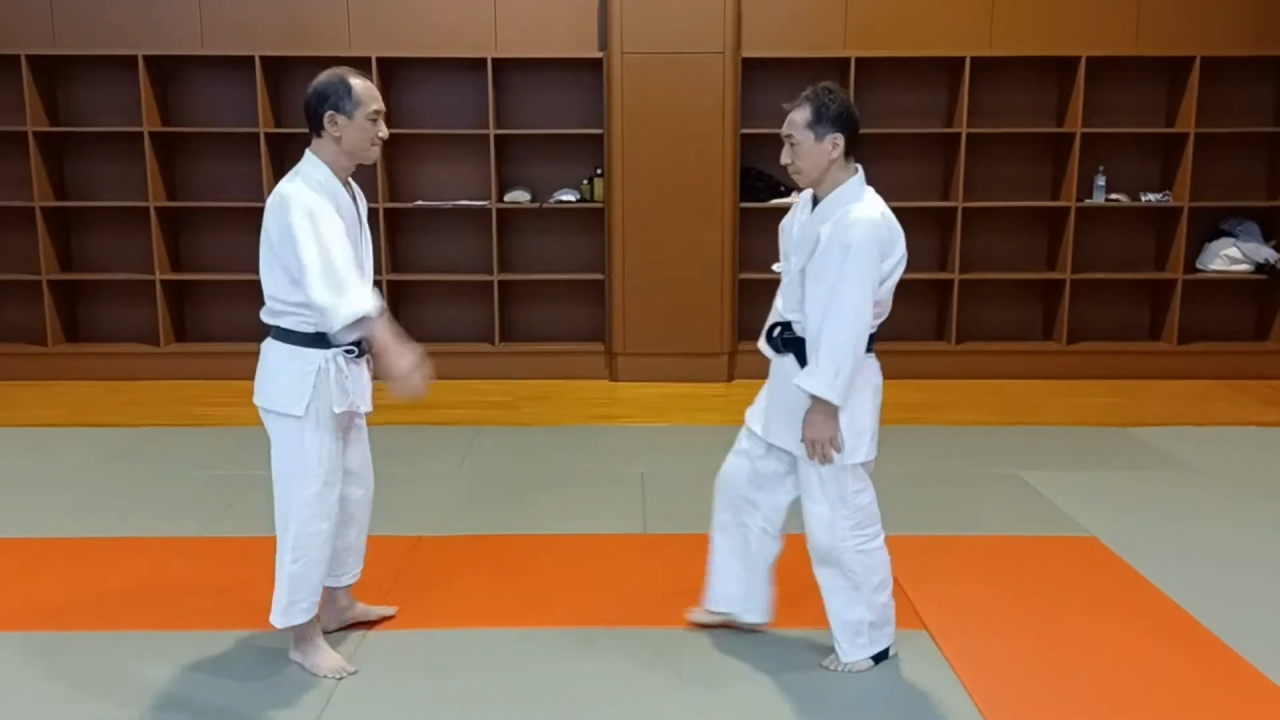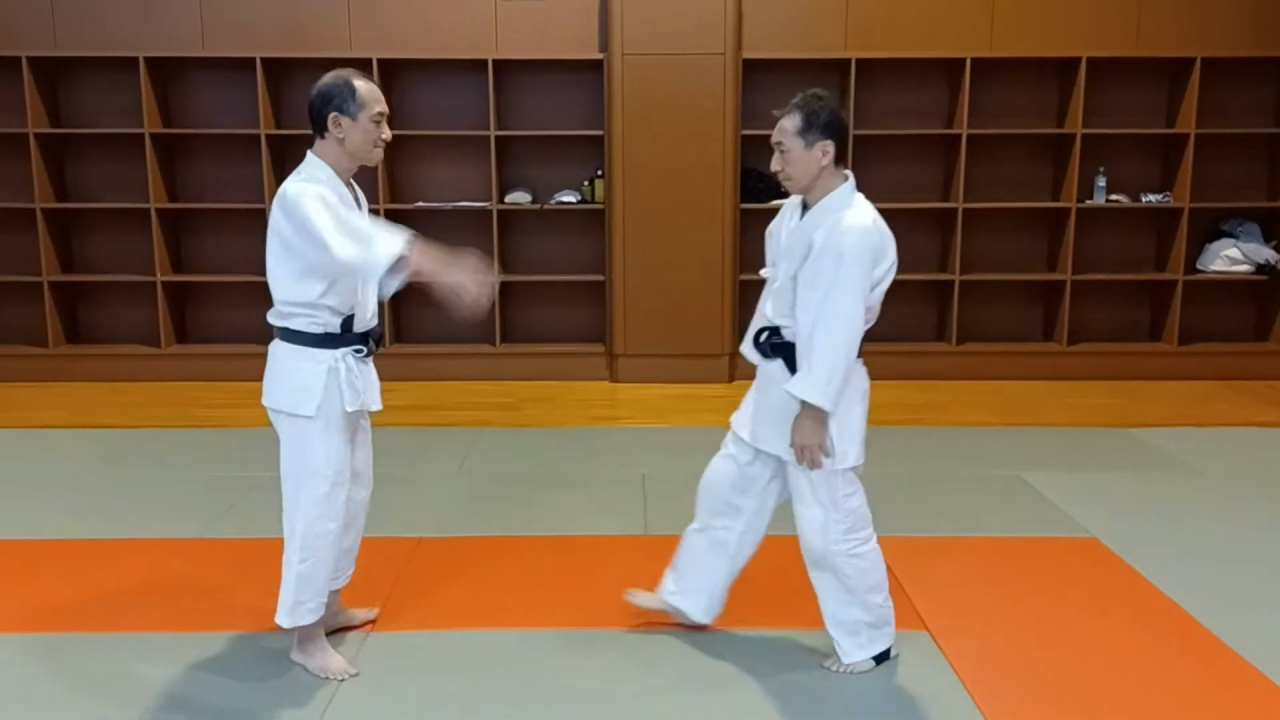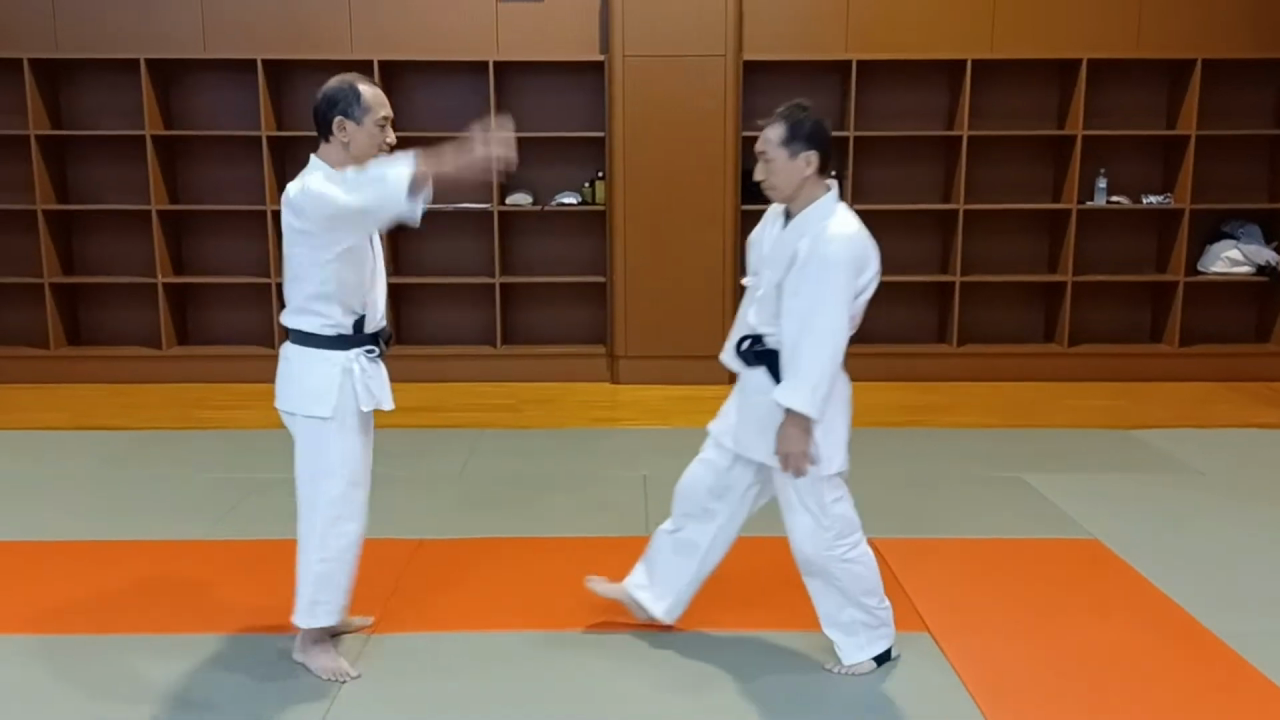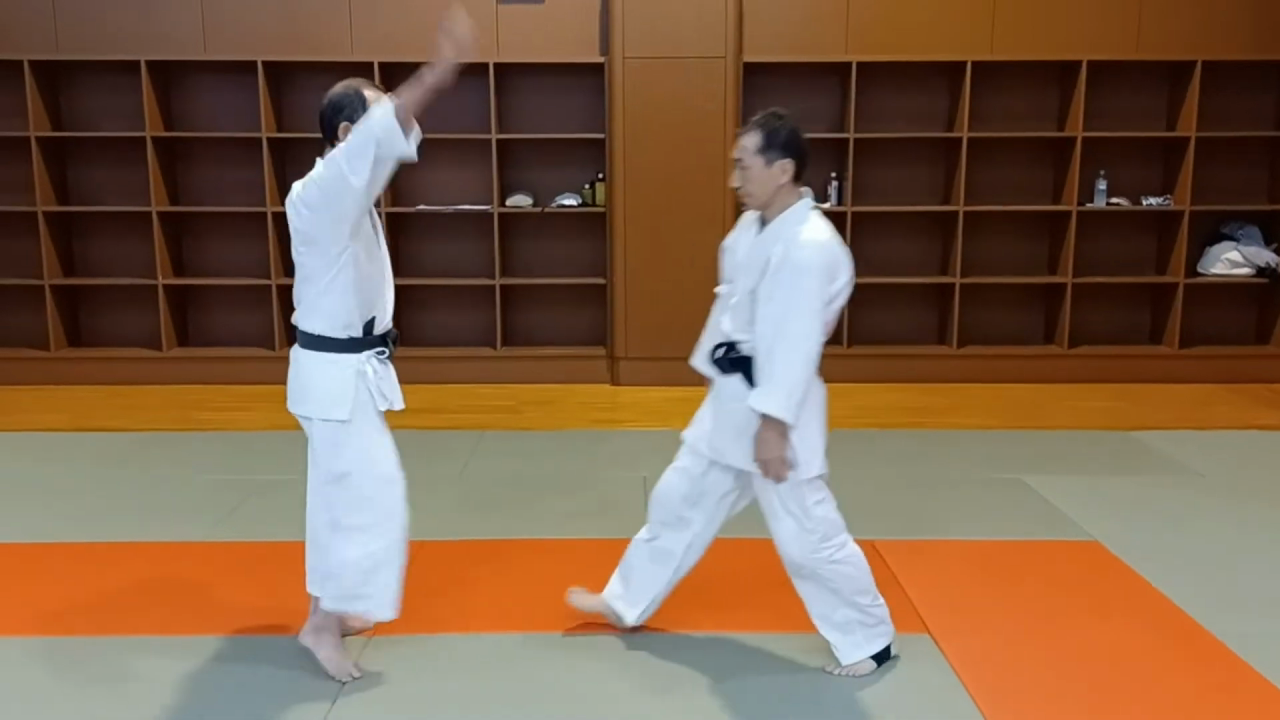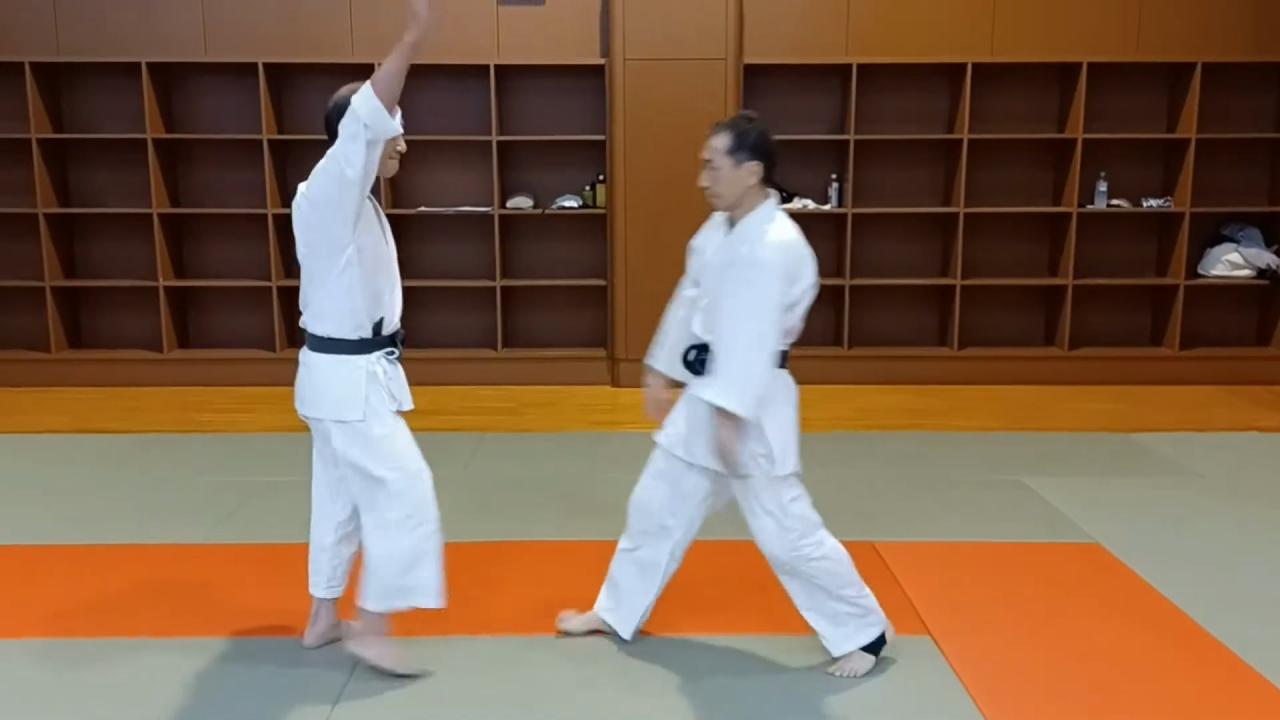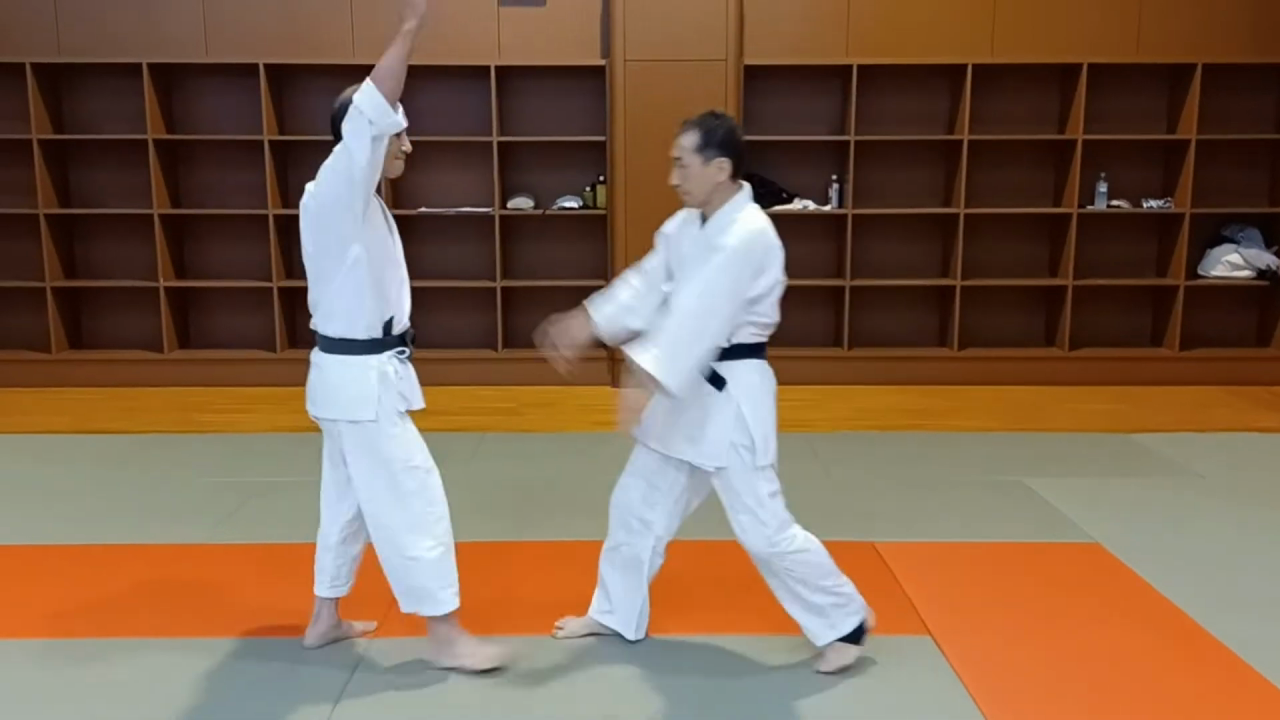
dt=0.1s
person 1, frame 1
left shoulder: (345, 191)
right shoulder: (300, 199)
right elbow: (333, 288)
left wrist: (393, 340)
right wrist: (390, 350)
left hip: (336, 366)
right hip: (302, 373)
left knee: (352, 487)
right knee: (310, 504)
left ankle: (335, 601)
right ankle: (302, 632)
person 1, frame 2
left shoulder: (342, 191)
right shoulder: (303, 196)
left elbow: (372, 242)
right elbow: (362, 251)
left wrist: (443, 266)
right wrist: (441, 271)
left hip: (340, 366)
right hip: (311, 373)
left knee: (350, 489)
right knee: (318, 503)
left ankle: (326, 604)
right ankle: (305, 635)
person 1, frame 3
left shoulder: (349, 188)
right shoulder: (313, 196)
right elbow: (380, 192)
left wrist: (463, 155)
right wrist: (465, 160)
left hip: (348, 367)
right hip: (324, 374)
left knee: (346, 498)
right knee: (334, 505)
left ankle: (325, 612)
right ankle: (312, 636)
person 1, frame 4
left shoulder: (348, 196)
right shoulder: (318, 195)
right elbow: (372, 141)
right wrist: (440, 69)
left hip: (348, 367)
right hip: (336, 375)
left knee: (341, 497)
right knee: (375, 497)
left ankle: (330, 613)
right ankle: (329, 625)
person 1, frame 5
left shoulder: (352, 196)
right shoulder: (326, 197)
right elbow: (366, 122)
left hip: (352, 368)
right hip: (346, 376)
left knee: (343, 498)
right knee: (403, 489)
left ankle: (323, 618)
right ankle: (374, 625)
person 1, frame 6
left shoulder: (353, 200)
right shoulder: (332, 194)
right elbow: (366, 117)
left hip: (353, 371)
right hip: (359, 377)
left knee: (350, 500)
right knee: (410, 499)
left ankle: (326, 620)
right ankle: (445, 635)
person 2, frame 1
left shoulder: (864, 222)
right shoulder: (807, 206)
left elbow: (846, 321)
left wrist: (824, 407)
right wrist: (777, 357)
left hip: (835, 386)
right hip: (793, 375)
left knee: (840, 524)
right knee: (743, 486)
left ankle: (868, 640)
right ankle: (737, 602)
person 2, frame 2
left shoulder: (856, 230)
right shoulder: (794, 213)
left elbow: (836, 330)
left wrist: (812, 412)
right wrist: (759, 358)
left hip: (821, 392)
right hip: (778, 382)
left knee: (832, 527)
right knee: (728, 491)
left ankle: (870, 642)
right ankle: (689, 598)
person 2, frame 3
left shoulder: (840, 240)
right shoulder: (776, 221)
left elbow: (821, 339)
left wrist: (798, 421)
right wrist: (740, 366)
left hip: (803, 400)
right hip: (759, 389)
left knee: (823, 533)
right knee: (704, 495)
left ankle: (871, 641)
right ankle: (650, 594)
person 2, frame 4
left shoulder: (811, 246)
right shoulder: (751, 230)
left elbow: (792, 341)
left wrist: (777, 425)
right wrist: (719, 386)
left hip: (779, 403)
right hip: (734, 395)
left knee: (808, 535)
right knee: (680, 501)
left ankle: (870, 642)
right ankle: (625, 602)
person 2, frame 5
left shoulder: (777, 245)
right shoulder: (717, 229)
left elbow: (752, 337)
right elbow: (689, 304)
left wrist: (730, 419)
right wrist: (661, 370)
left hip: (749, 404)
right hip: (705, 393)
left knee: (787, 532)
right knee: (656, 507)
left ankle: (862, 632)
right ankle: (616, 612)
person 2, frame 6
left shoulder: (747, 235)
right shoulder: (688, 223)
left elbow: (698, 312)
right elbow: (648, 281)
left wrist: (646, 378)
right wrist: (587, 324)
left hip: (731, 395)
right hip: (688, 388)
left knee: (763, 529)
right knee: (638, 505)
left ankle: (845, 624)
right ankle: (615, 614)
